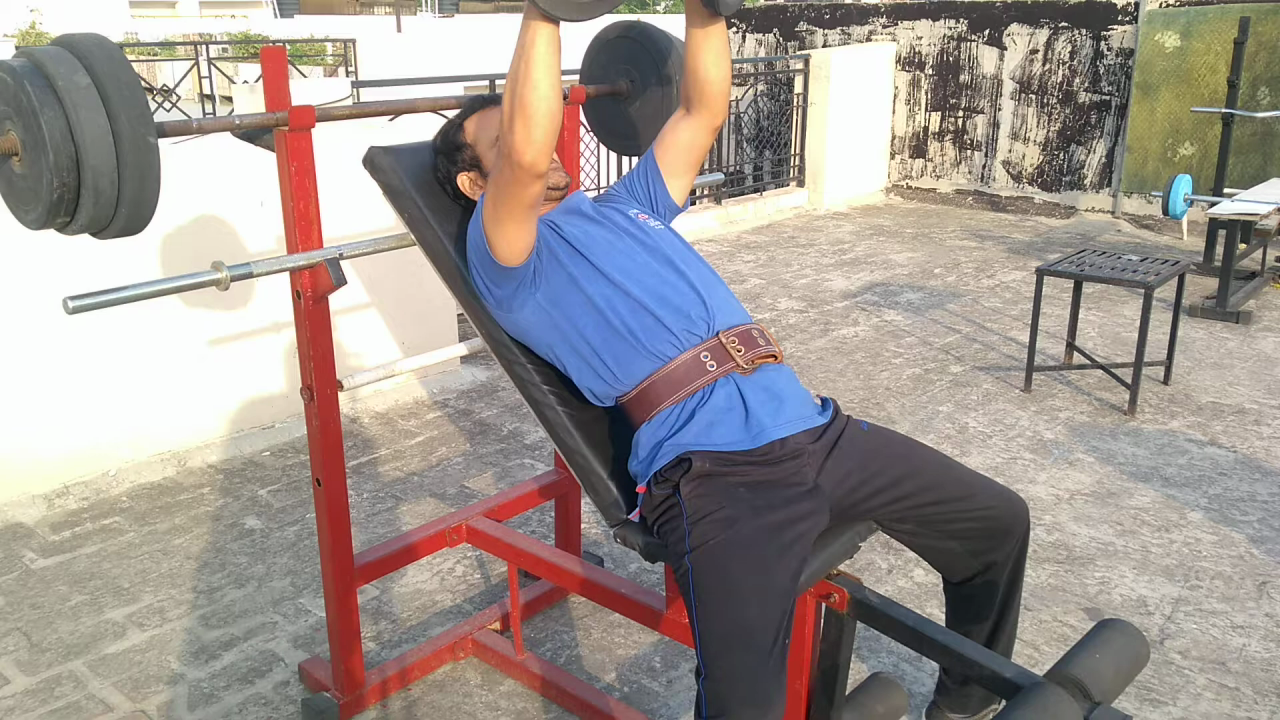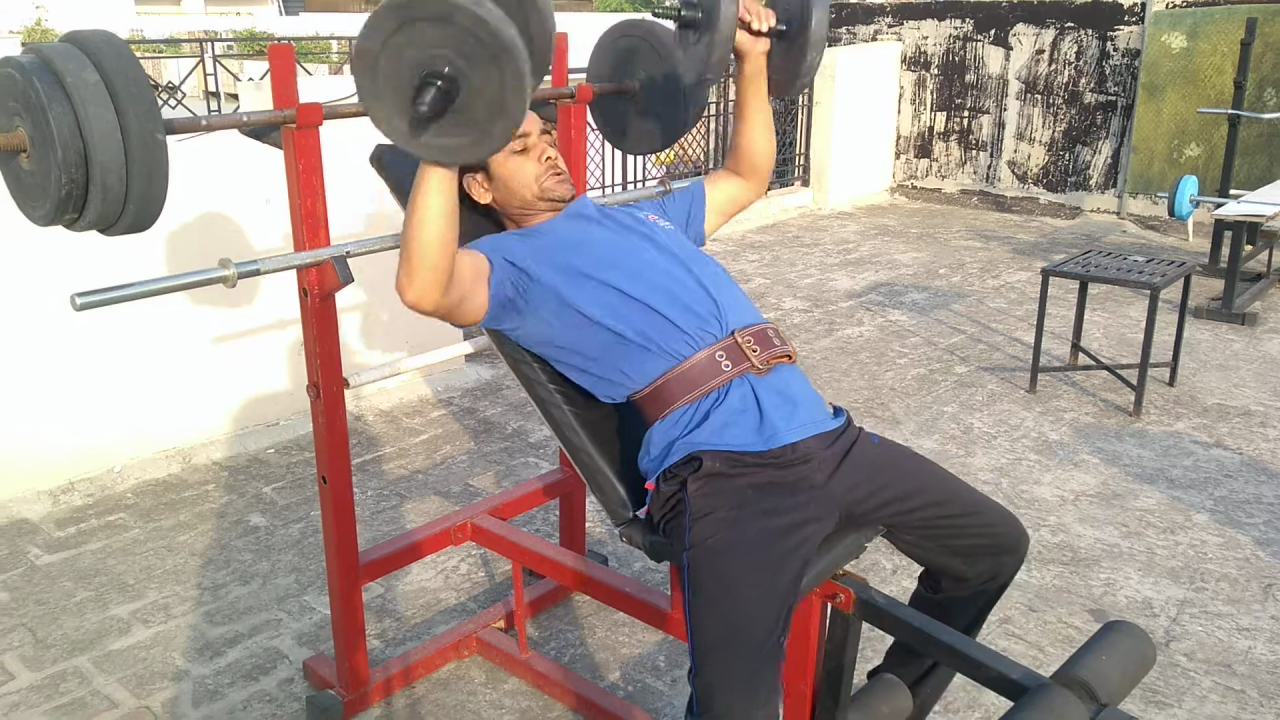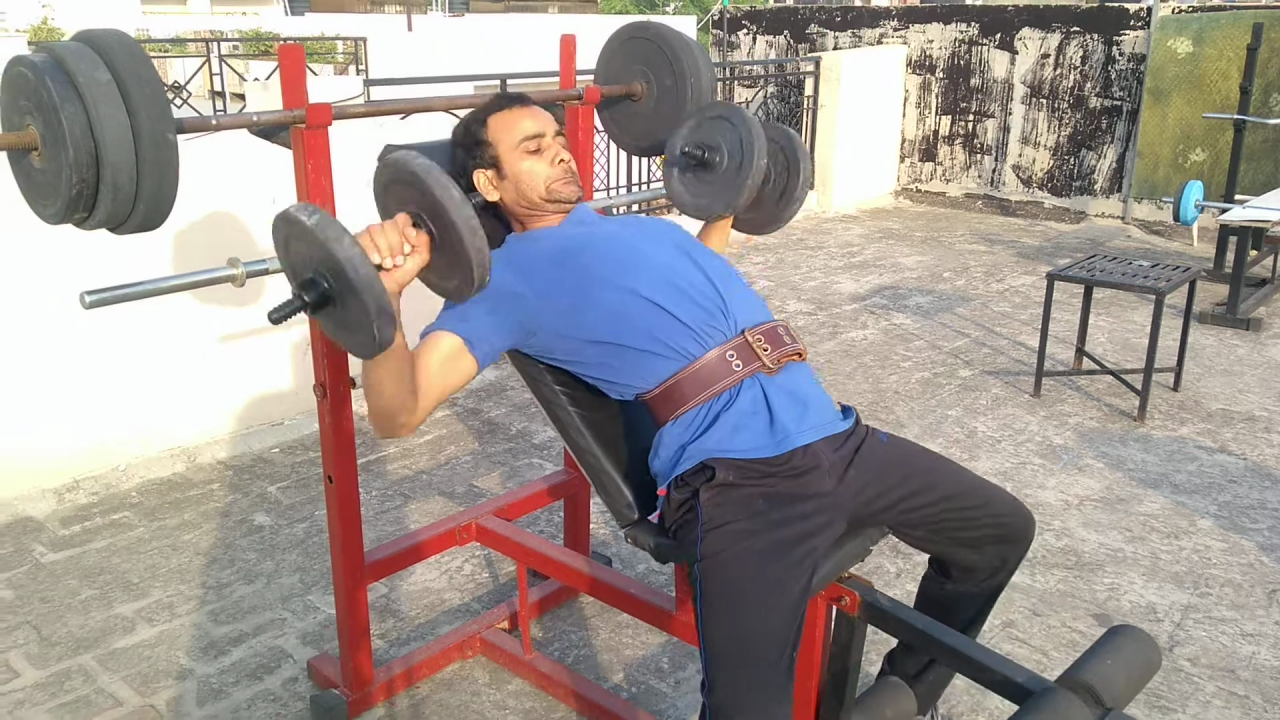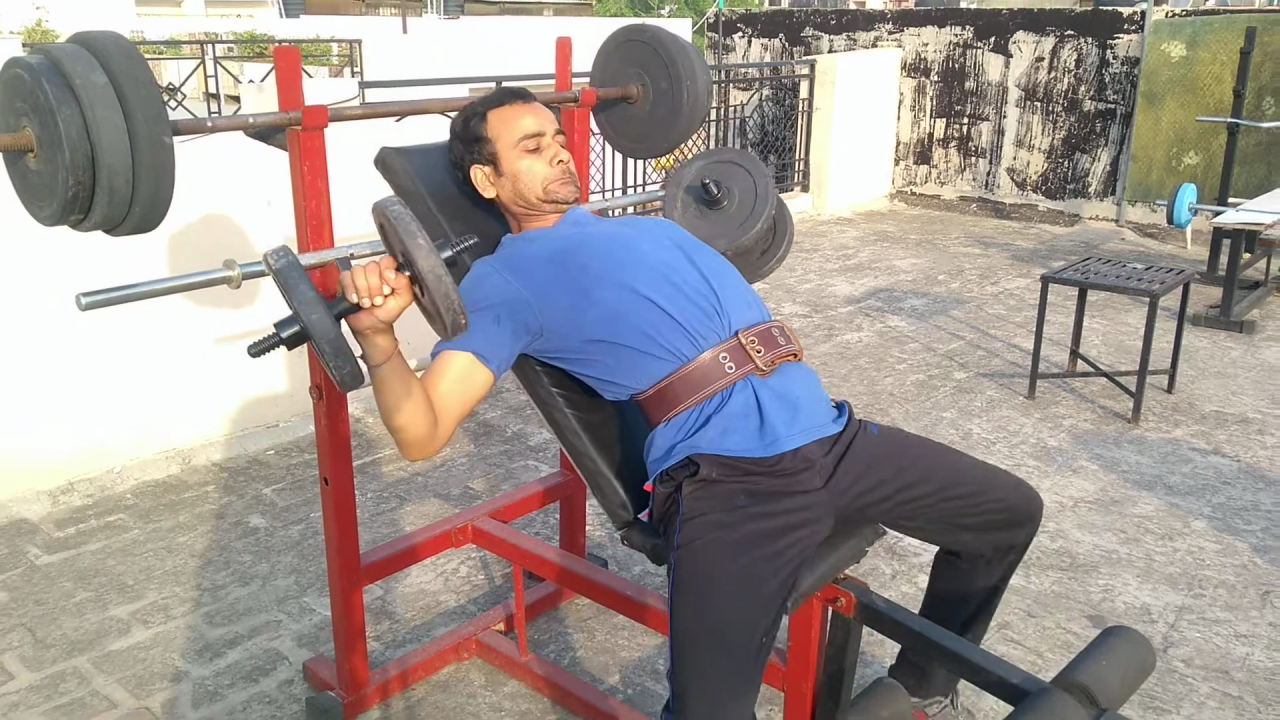
dt=0.3s
person 1, frame 1
left shoulder: (622, 207)
right shoulder: (508, 254)
left elbow: (702, 111)
right elbow: (525, 160)
left hip: (811, 426)
right hip: (713, 473)
left knee: (998, 522)
person 1, frame 2
left shoulder: (634, 217)
right shoulder: (511, 260)
left elbow: (748, 178)
right elbow: (424, 288)
left wrist: (750, 60)
left hip: (822, 432)
right hip: (724, 474)
left knee: (996, 544)
person 1, frame 3
left shoulder: (638, 225)
right shoulder: (506, 275)
right elbow: (396, 412)
right wrist: (384, 289)
left hip: (835, 436)
right hip: (736, 478)
left knee: (1004, 528)
person 1, frame 4
left shoulder: (640, 225)
right shoulder: (504, 278)
right elbow: (424, 432)
right wrist: (376, 333)
left hip: (827, 433)
right hip: (726, 476)
left knee: (1010, 511)
